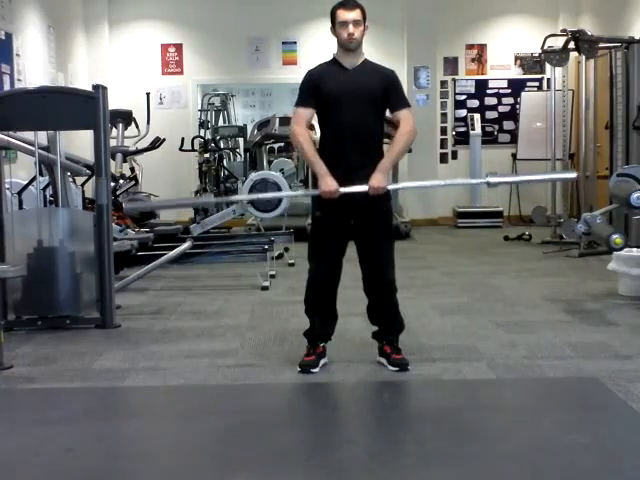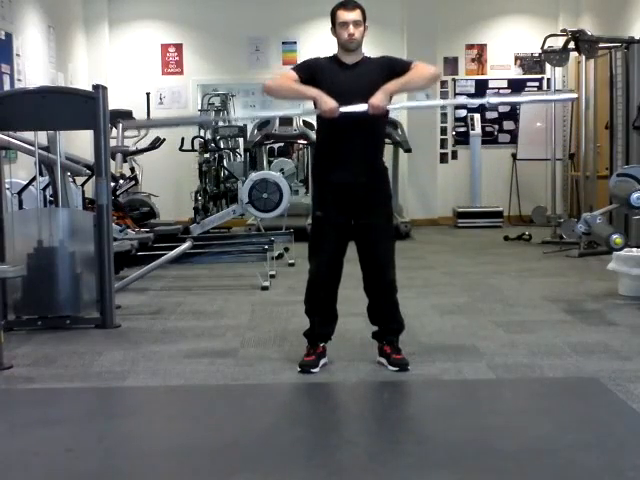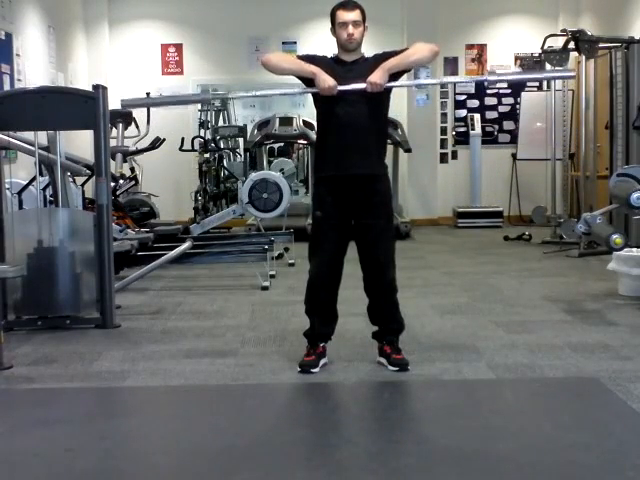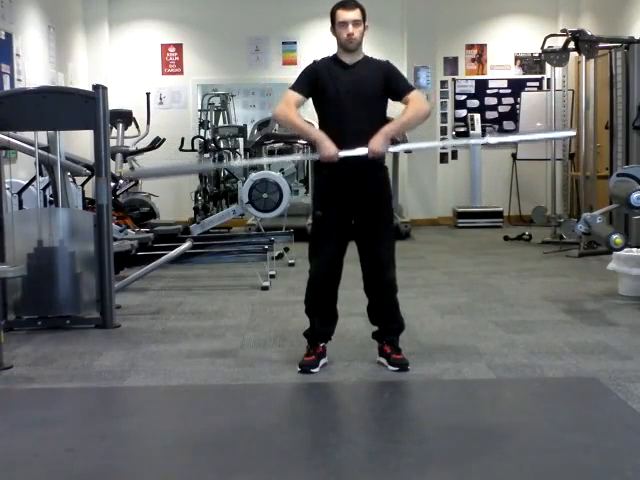
dt=0.7s
person 1, frame 1
left shoulder: (384, 76)
right shoulder: (317, 77)
left elbow: (407, 126)
right elbow: (299, 129)
left wrist: (383, 170)
right wrist: (322, 174)
left hip: (374, 189)
right hip: (329, 189)
left knee: (380, 271)
right knee: (322, 271)
left ankle: (388, 341)
right ankle: (317, 343)
person 1, frame 2
left shoulder: (384, 67)
right shoulder: (318, 69)
left elbow: (431, 73)
right elbow: (271, 85)
left wrist: (389, 90)
right wrist: (314, 94)
left hip: (372, 185)
right hip: (329, 186)
left knee: (380, 269)
right knee: (323, 269)
left ankle: (388, 342)
right ankle: (317, 343)
person 1, frame 3
left shoulder: (382, 62)
right shoulder: (319, 64)
left elbow: (429, 49)
right elbow: (269, 59)
left wrist: (386, 68)
right wrist: (314, 72)
left hip: (373, 182)
right hip: (330, 183)
left knee: (381, 269)
right knee: (323, 269)
left ankle: (389, 342)
right ankle: (317, 342)
person 1, frame 4
left shoulder: (383, 70)
right shoulder: (318, 70)
left elbow: (421, 106)
right elbow: (283, 109)
left wrist: (387, 131)
right wrist: (318, 136)
left hip: (373, 184)
right hip: (329, 185)
left knee: (380, 268)
right knee: (322, 269)
left ankle: (388, 342)
right ankle: (317, 343)
